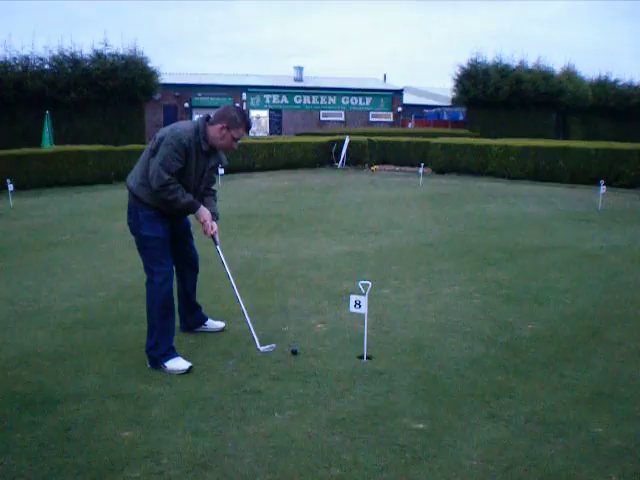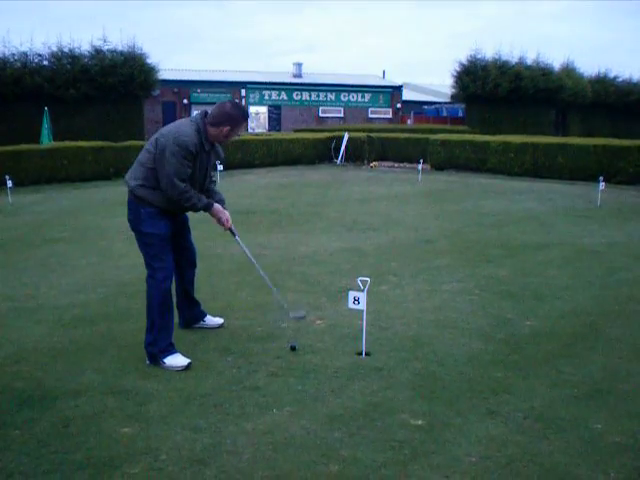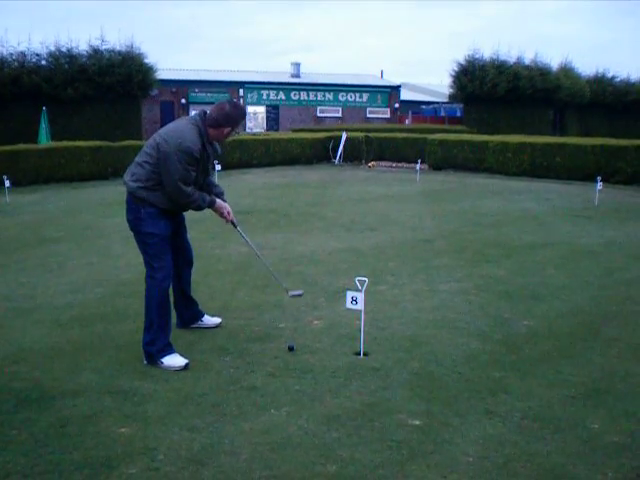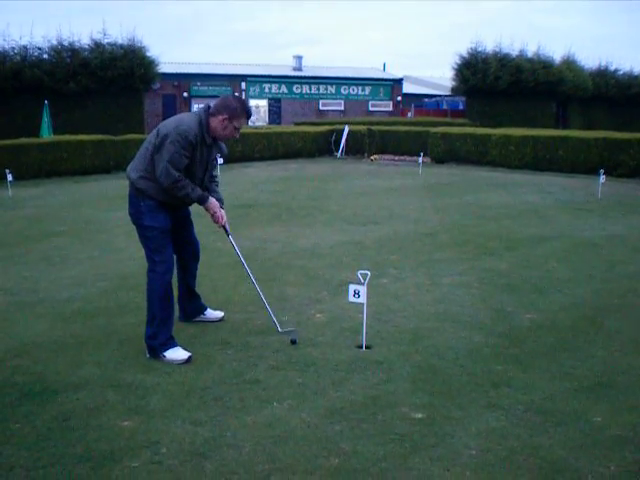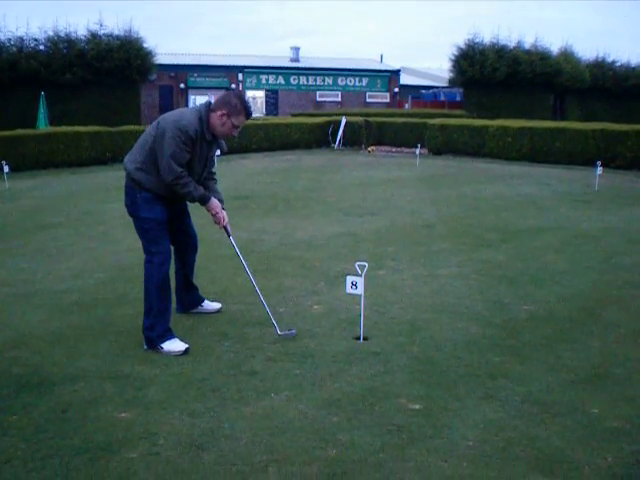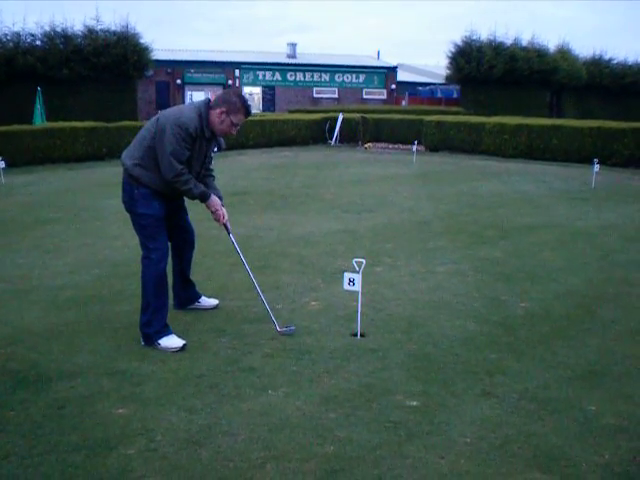
dt=0.4s
person 1, frame 1
left shoulder: (214, 151)
right shoulder: (178, 136)
left elbow: (207, 190)
right elbow: (161, 182)
left wrist: (211, 217)
right wrist: (196, 208)
left hip: (175, 211)
right hip: (148, 211)
left knee: (189, 264)
right knee: (161, 277)
left ankle: (192, 319)
right ankle: (160, 353)
person 1, frame 2
left shoulder: (206, 139)
right shoulder: (182, 139)
left elbow: (206, 179)
right elbow: (176, 187)
left wrist: (220, 205)
right wrist: (210, 207)
left hip: (171, 206)
right hip: (148, 207)
left knee: (186, 260)
right knee: (162, 273)
left ankle: (191, 315)
right ankle: (158, 350)
person 1, frame 3
left shoulder: (202, 135)
right shoulder: (184, 142)
left elbow: (204, 176)
right elbow: (181, 191)
left wrist: (220, 199)
right wrist: (212, 203)
left hip: (167, 205)
right hip: (147, 207)
left knee: (183, 259)
right knee: (161, 272)
left ankle: (189, 315)
right ankle: (156, 350)
person 1, frame 4
left shoulder: (211, 137)
right shoulder: (183, 130)
left elbow: (208, 177)
right elbow: (169, 177)
left wrist: (218, 205)
right wrist: (204, 199)
left hip: (174, 201)
right hip: (149, 201)
left knee: (189, 253)
right knee: (162, 266)
left ankle: (191, 309)
right ankle: (159, 343)
person 1, frame 5
left shoulder: (210, 133)
right shoulder: (182, 125)
left elbow: (206, 175)
right elbow: (173, 174)
left wrist: (218, 205)
right wrist: (205, 200)
left hip: (171, 193)
right hip: (145, 193)
left knee: (187, 244)
right knee: (159, 258)
left ankle: (189, 300)
right ankle: (157, 334)
person 1, frame 6
left shoulder: (209, 129)
right shoulder: (182, 122)
left elbow: (204, 171)
right elbow: (174, 171)
left wrist: (217, 200)
right wrist: (206, 197)
left hip: (167, 189)
right hip: (142, 188)
left knee: (184, 239)
right knee: (156, 254)
left ankle: (186, 296)
right ankle: (154, 331)
